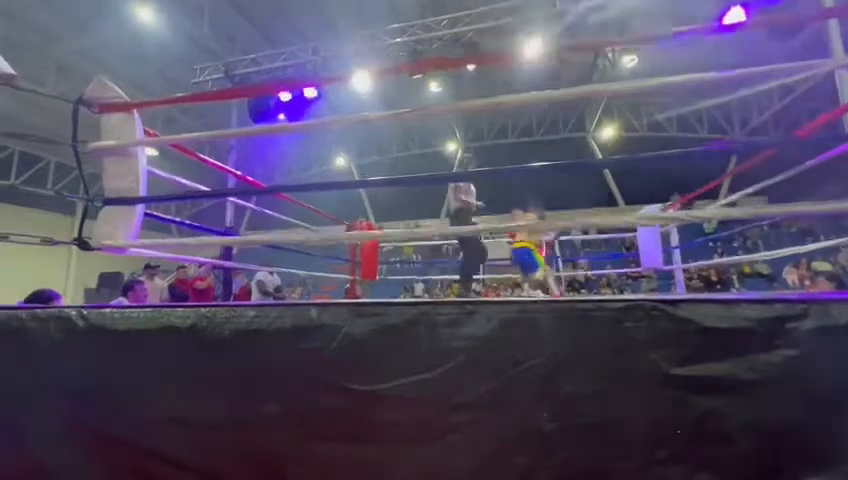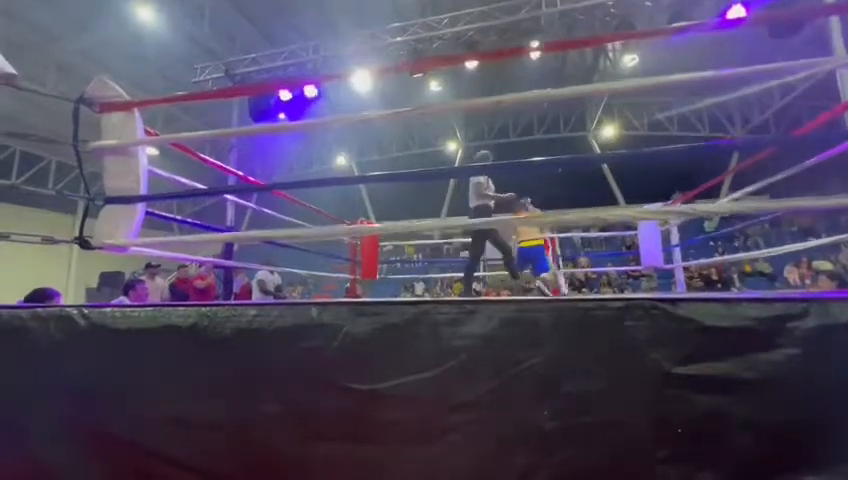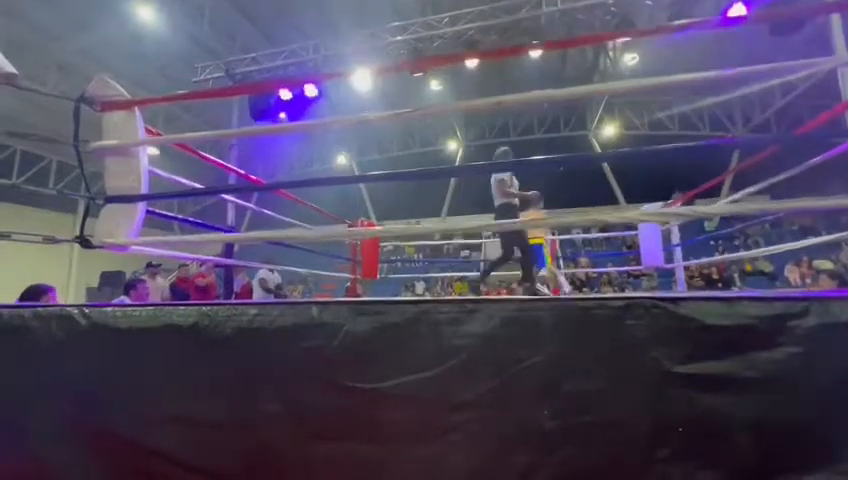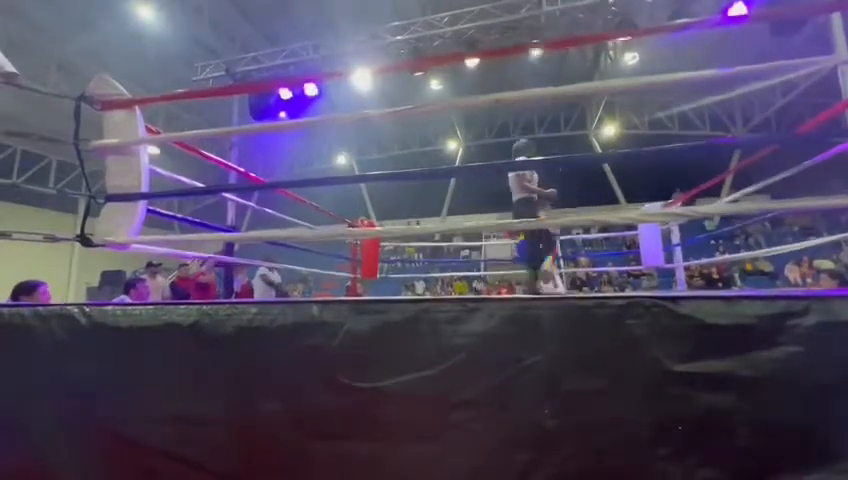
dt=0.2s
person 1, frame 1
left shoulder: (465, 181)
right elbow: (458, 197)
right wrist: (475, 204)
left hip: (464, 217)
right hip: (461, 216)
left knee: (480, 252)
right knee: (472, 253)
right ankle: (465, 288)
person 1, frame 2
left shoulder: (482, 176)
right shoulder: (480, 173)
right elbow: (480, 193)
right wrist: (503, 197)
left hip: (483, 216)
right hip: (481, 215)
person 1, frame 3
left shoulder: (499, 173)
right shoulder: (503, 169)
right elbow: (503, 191)
right wrist: (527, 195)
left hip: (506, 214)
right hip: (507, 213)
right knee: (526, 250)
person 1, frame 4
right shoulder: (523, 161)
right elbow: (522, 185)
right wrist: (545, 192)
left hip: (522, 208)
right hip: (526, 208)
left knee: (535, 246)
right knee: (547, 242)
left ankle: (532, 283)
